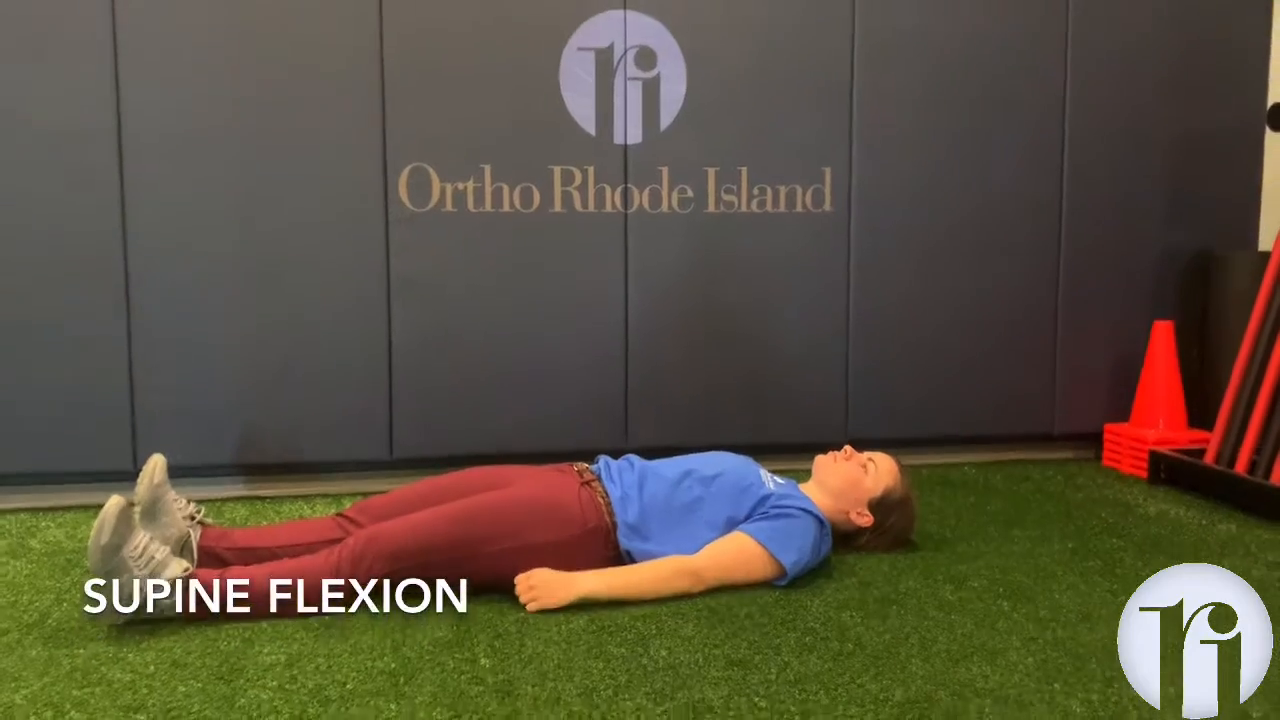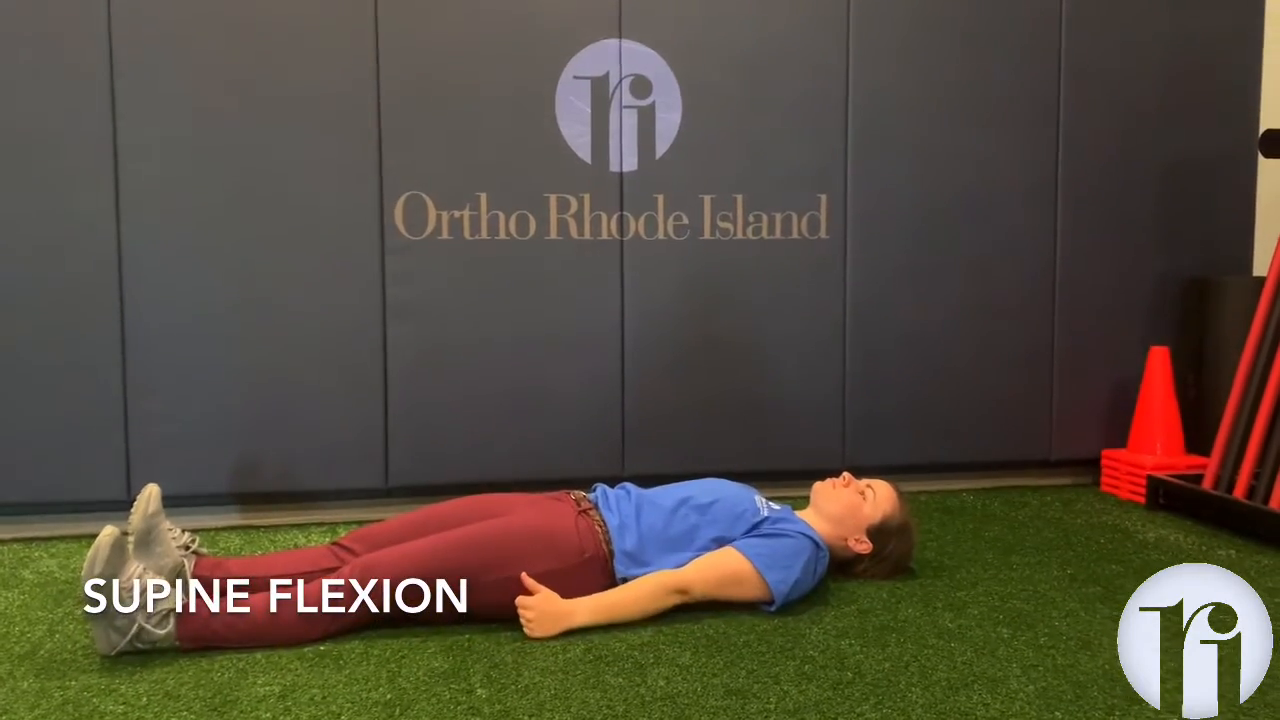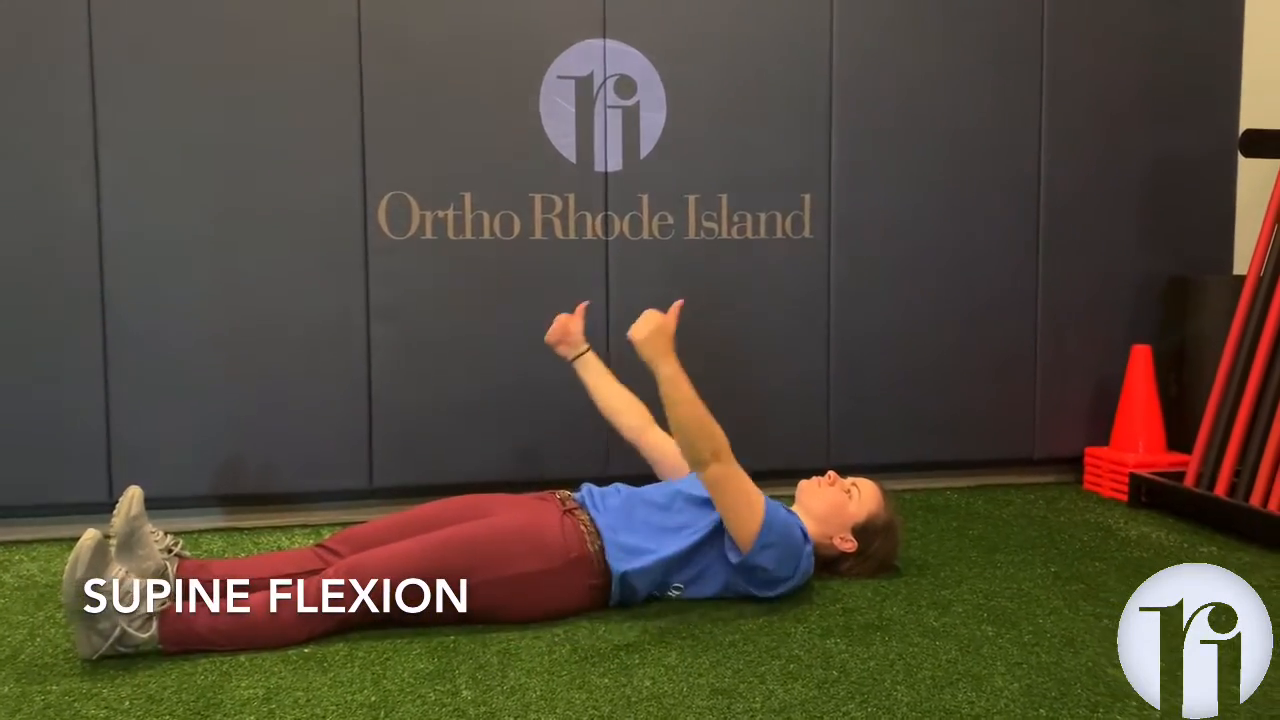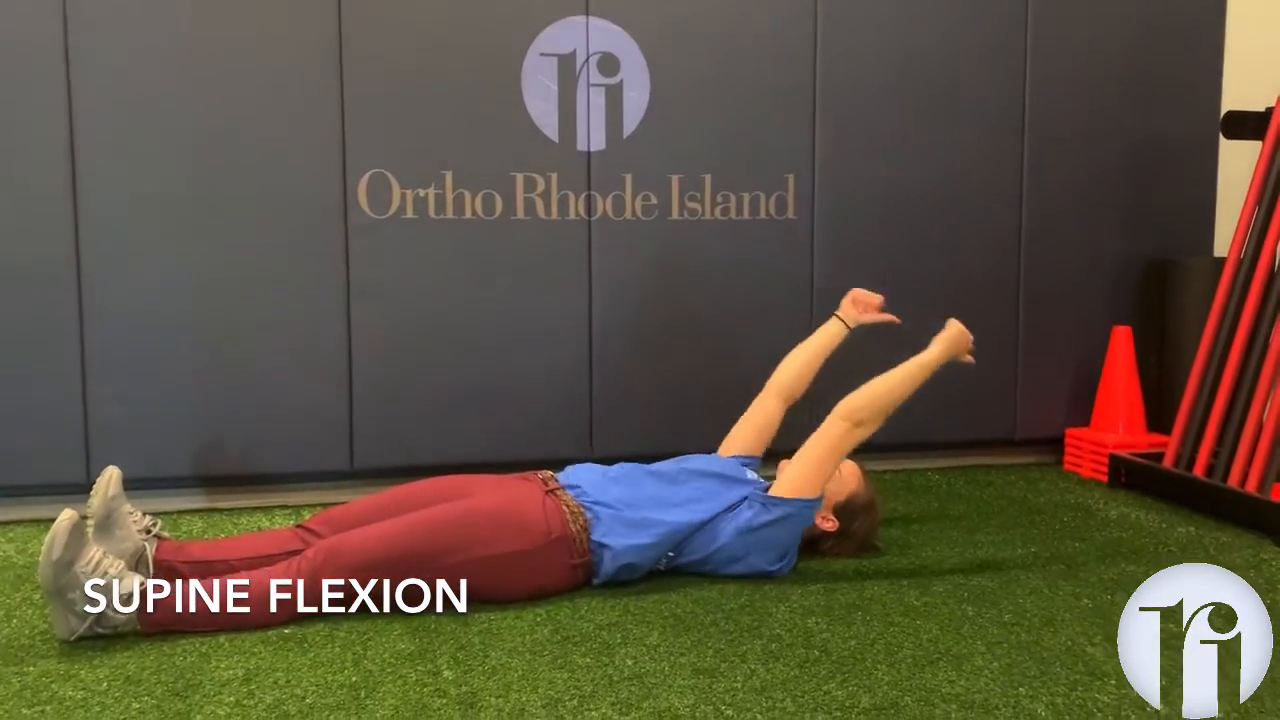
dt=1s
person 1, frame 1
left shoulder: (800, 532)
right shoulder: (772, 488)
left elbow: (693, 572)
left wrist: (575, 586)
left hip: (589, 527)
right hip: (578, 481)
left knee: (373, 556)
right knee: (363, 521)
left ankle: (173, 589)
right ankle: (199, 539)
person 1, frame 2
left shoulder: (795, 556)
right shoulder: (768, 515)
left elbow: (682, 584)
left wrist: (572, 613)
left hip: (583, 553)
right hip: (576, 509)
left knee: (367, 585)
right knee: (354, 551)
left ankle: (164, 619)
right ankle: (191, 566)
person 1, frame 3
left shoulder: (780, 554)
right shoulder: (744, 511)
left elbow: (713, 457)
right elbow: (645, 432)
left wrist: (663, 359)
right wrist: (582, 356)
left hip: (572, 560)
right hip: (558, 514)
left knee: (351, 588)
right knee: (341, 551)
left ankle: (145, 622)
right ankle: (171, 571)
person 1, frame 4
left shoulder: (769, 535)
right shoulder: (738, 478)
left elbow: (843, 423)
right elbow: (779, 391)
left wrist: (934, 356)
right wrist: (841, 322)
left hip: (554, 540)
right hip: (536, 495)
left knee: (331, 570)
right knee: (324, 533)
left ankle: (125, 602)
right ankle: (150, 553)
